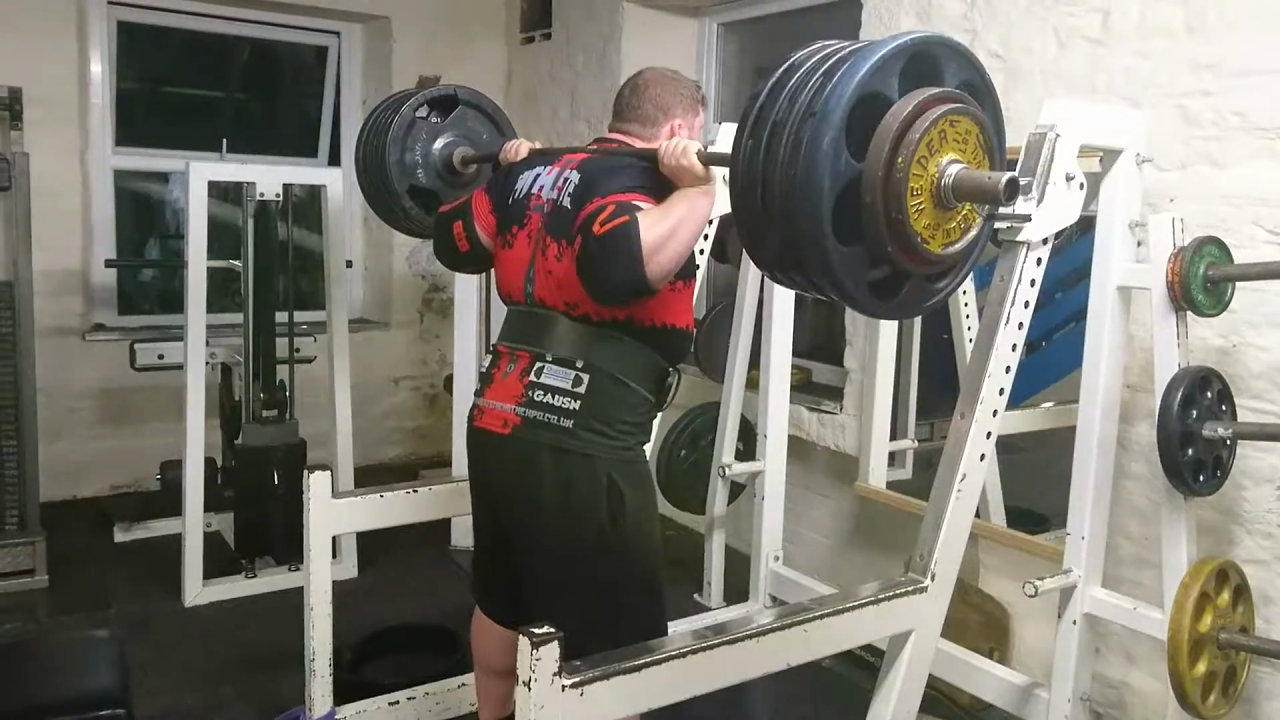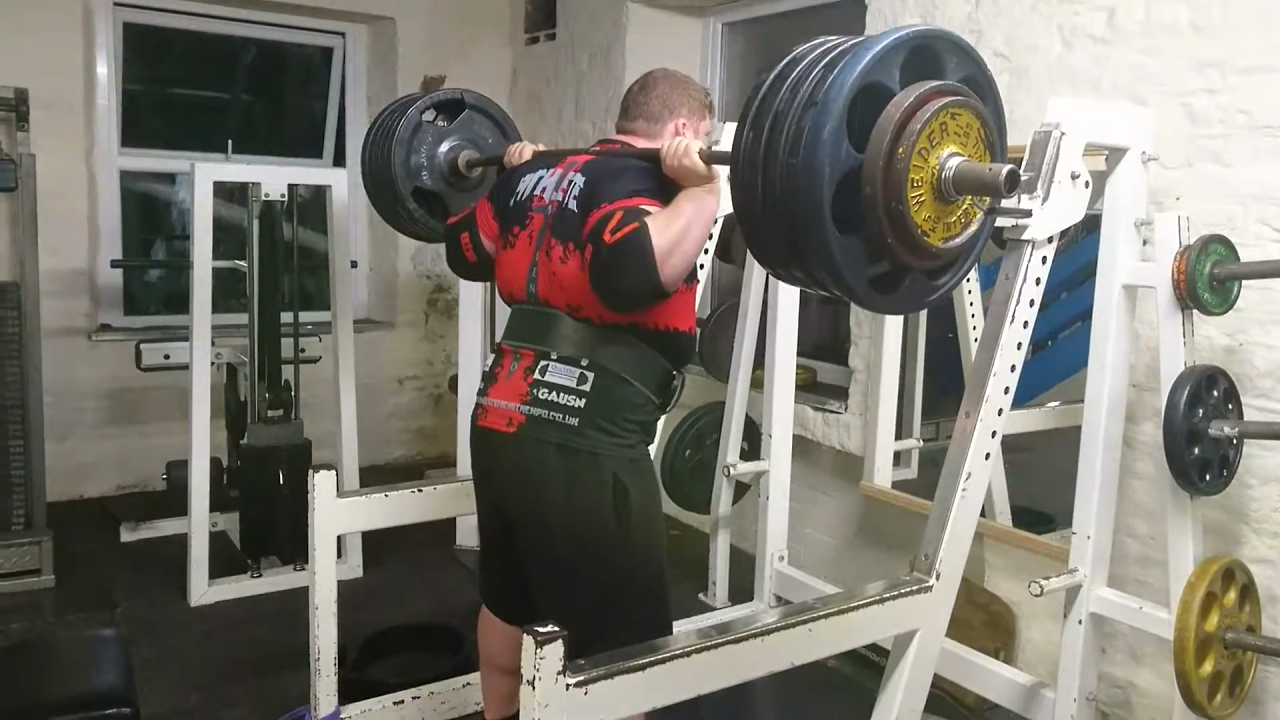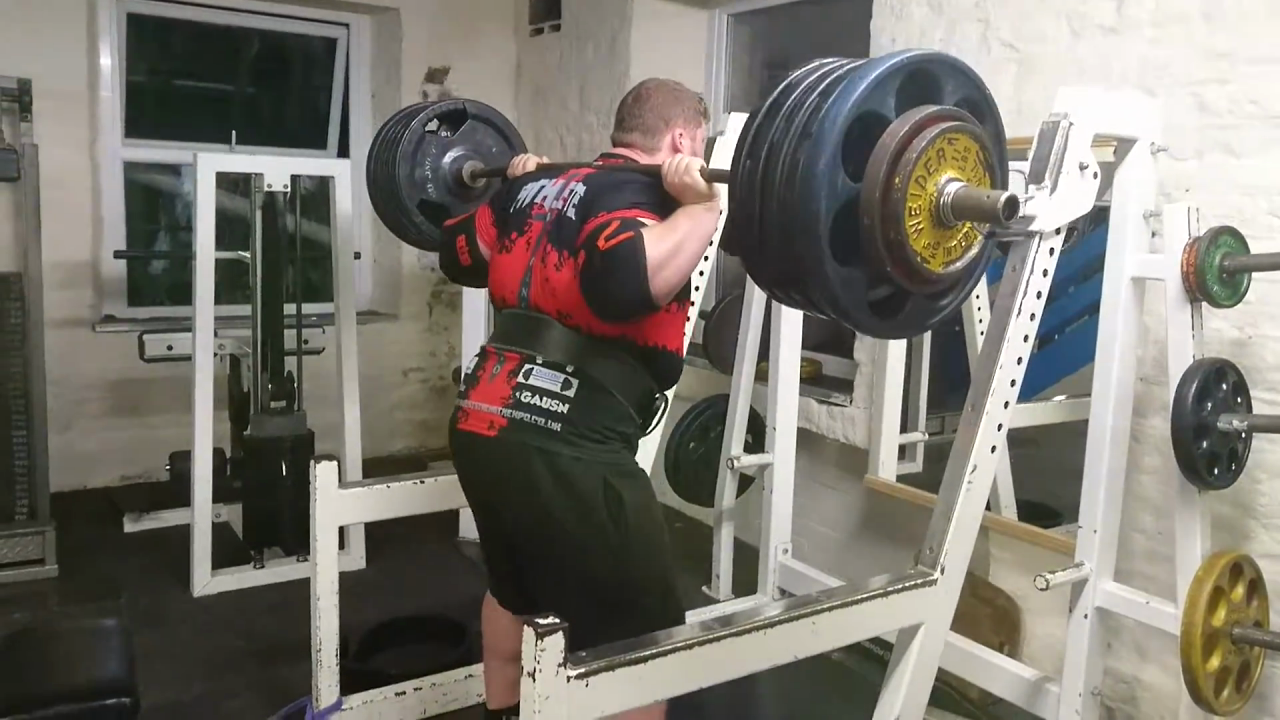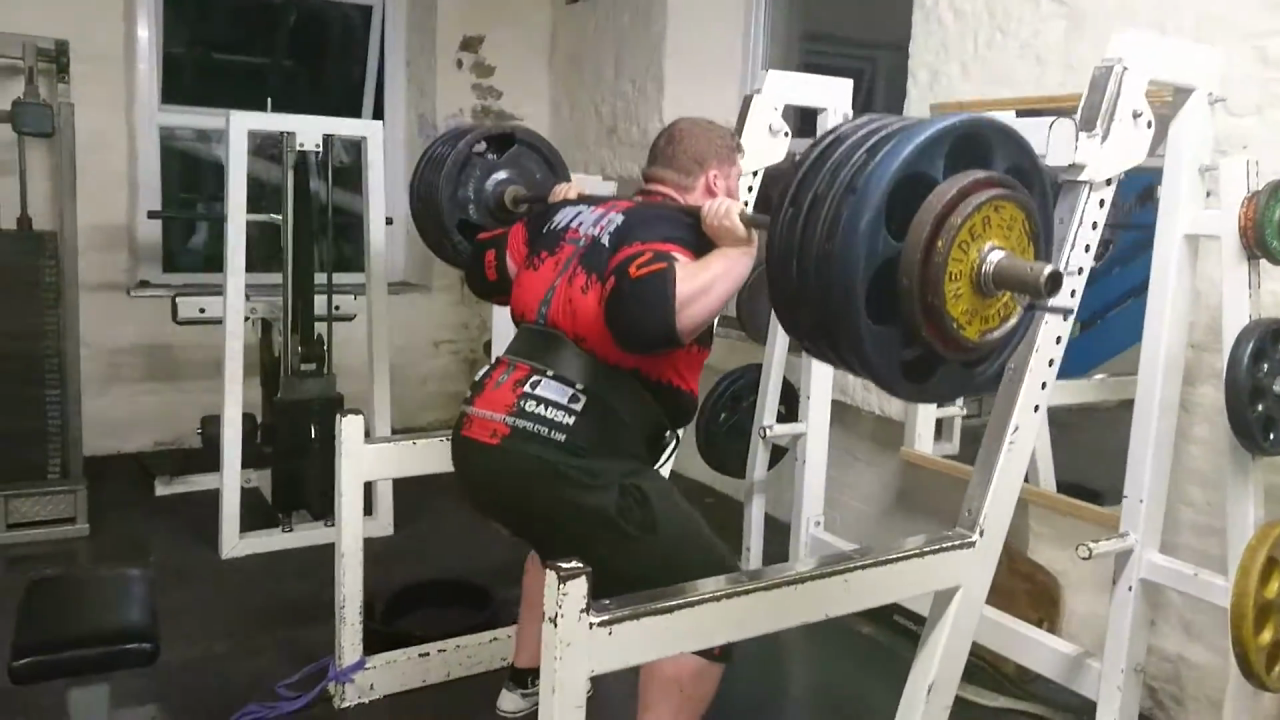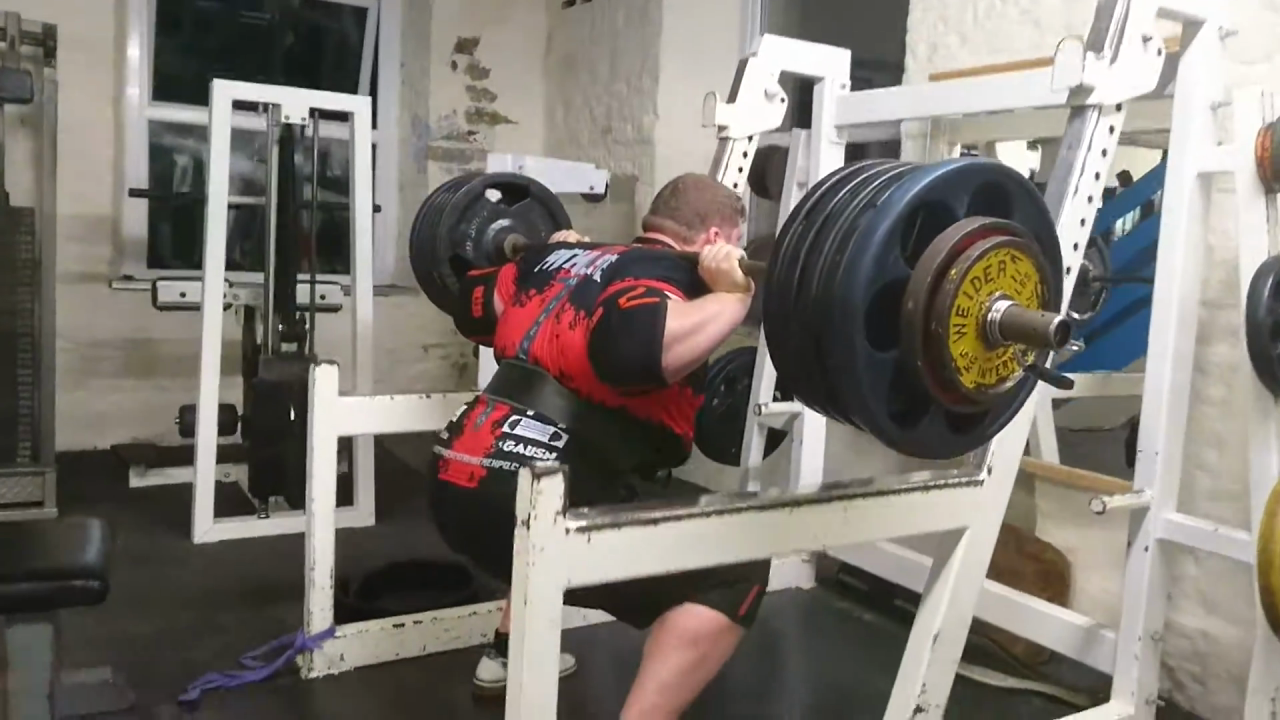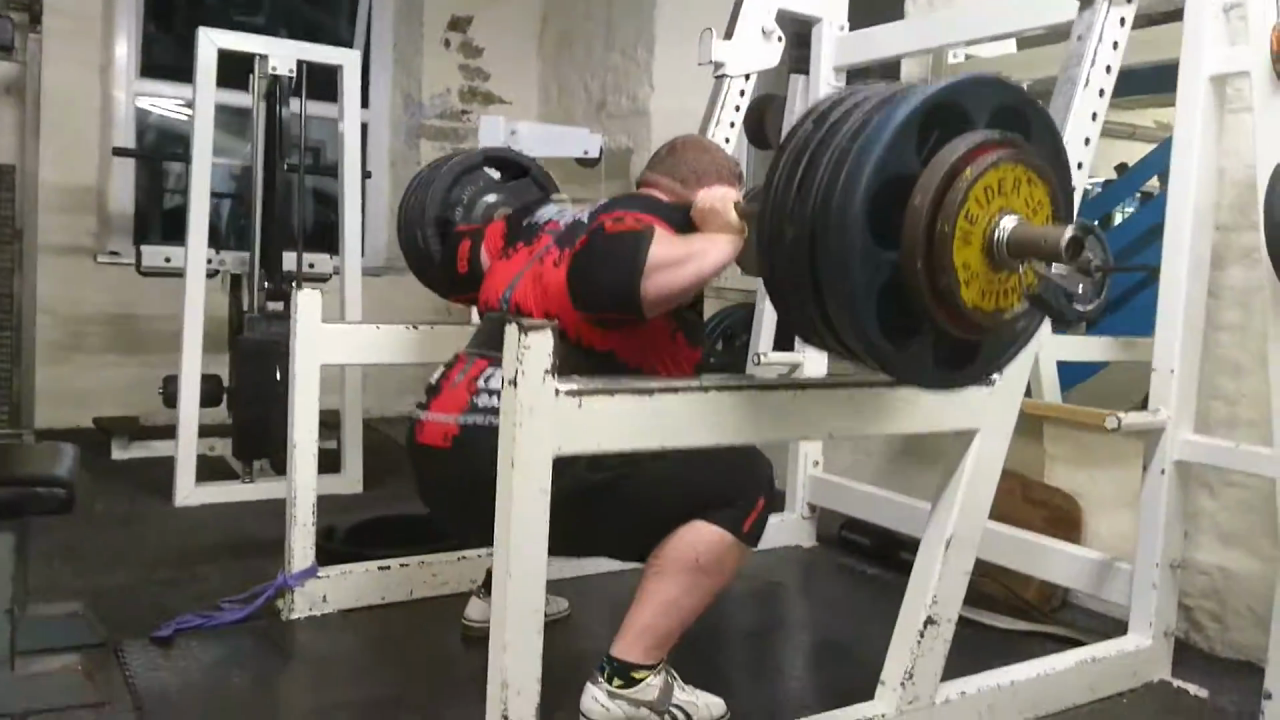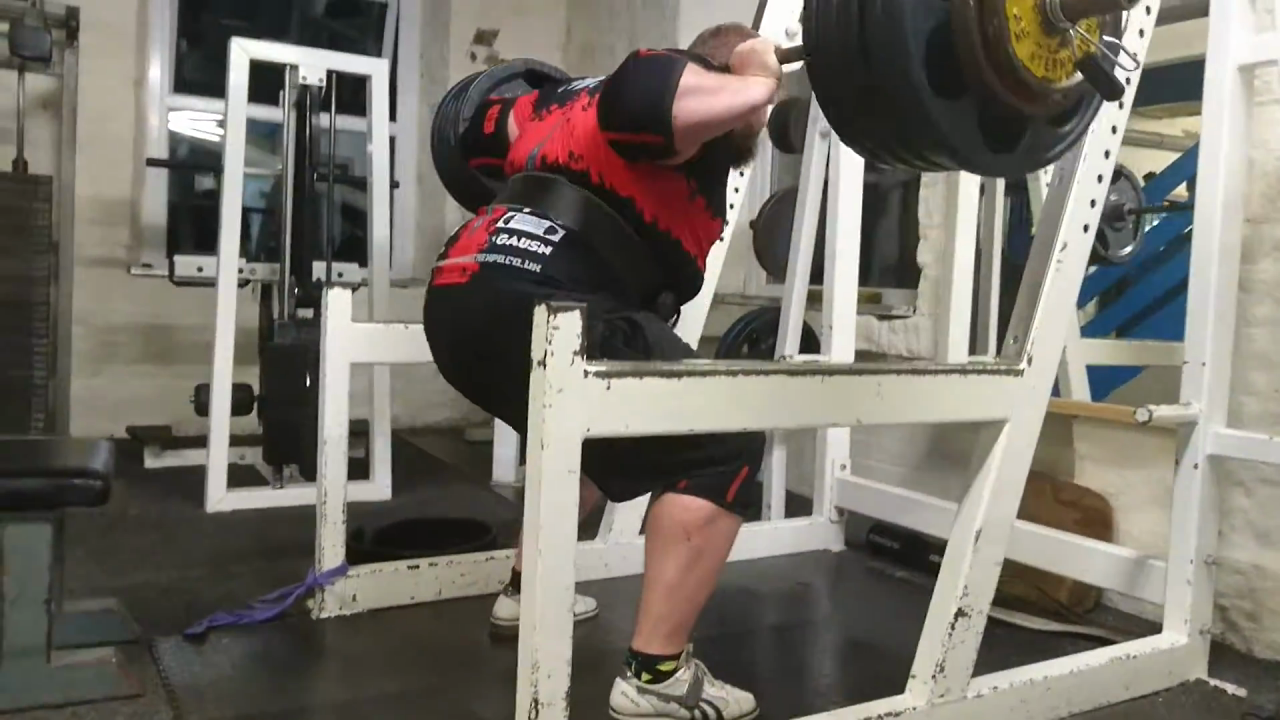
dt=0.5s
person 1, frame 1
left shoulder: (536, 174)
right shoulder: (635, 180)
left elbow: (454, 239)
right elbow: (620, 266)
right wrist: (697, 188)
left hip: (499, 425)
right hip: (578, 448)
left knee: (503, 602)
right knee: (612, 649)
person 1, frame 2
left shoulder: (541, 176)
right shoulder: (640, 181)
left elbow: (464, 248)
right elbow: (635, 273)
right wrist: (700, 188)
left hip: (503, 423)
right hip: (581, 446)
left knee: (509, 598)
right knee: (616, 645)
person 1, frame 3
left shoulder: (540, 187)
right shoulder: (638, 196)
left elbow: (459, 255)
right elbow: (622, 283)
right wrist: (701, 205)
left hip: (483, 425)
right hip: (562, 447)
left knee: (517, 585)
right knee: (643, 636)
person 1, frame 4
left shoulder: (572, 212)
right shoulder: (675, 232)
left elbow: (484, 270)
right elbow: (650, 316)
right wrist: (736, 249)
left hip: (485, 437)
right hip: (563, 459)
left knee: (568, 534)
person 1, frame 5
left shoulder: (563, 257)
right shoulder: (669, 278)
left elbow: (473, 307)
right elbow: (632, 349)
right wrist: (731, 295)
left hip: (461, 485)
right hip: (525, 501)
right knee: (734, 567)
left ankle: (508, 656)
person 1, frame 6
left shoulder: (554, 215)
right shoulder: (659, 227)
left elbow: (460, 263)
right elbow: (611, 277)
right wrist: (722, 238)
left hip: (448, 454)
right hip: (507, 462)
right knee: (740, 485)
person 1, frame 7
left shoulder: (583, 92)
right shoulder: (702, 92)
left elbow: (484, 134)
right elbow: (644, 97)
right wrist: (759, 81)
left hip: (466, 296)
right hip: (531, 300)
left knee: (598, 434)
right knee: (719, 447)
left ankle: (526, 591)
